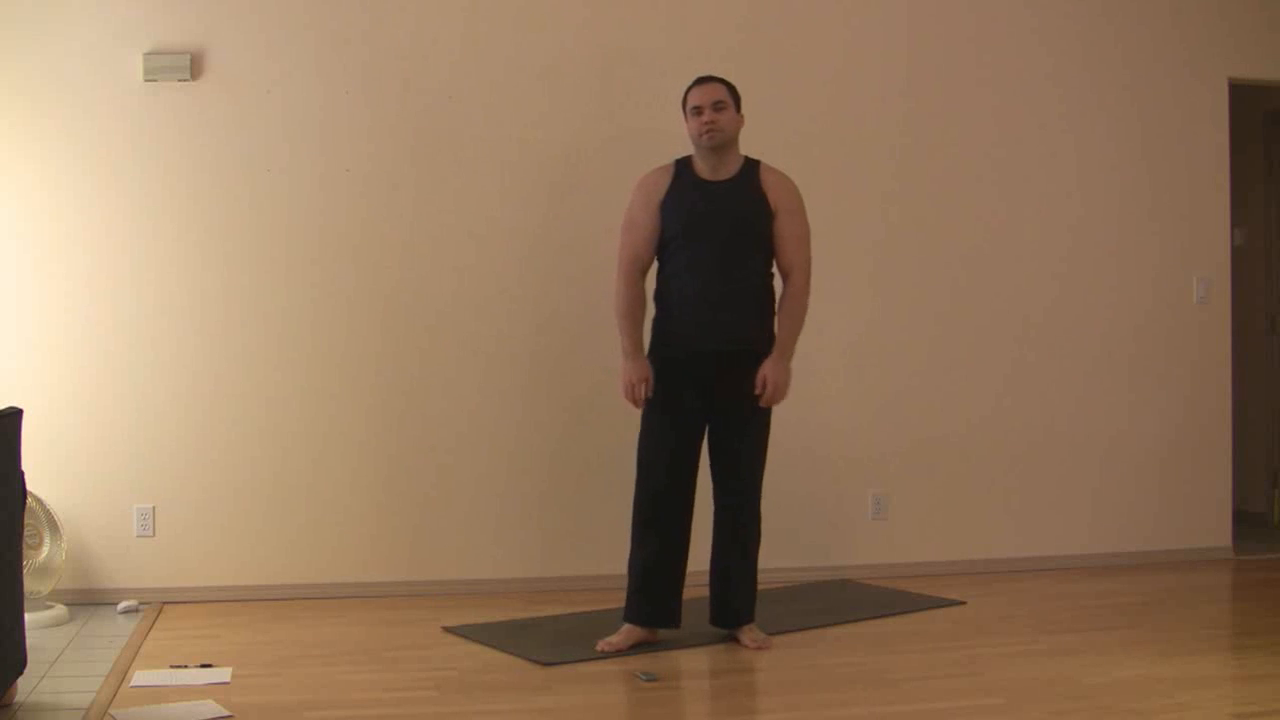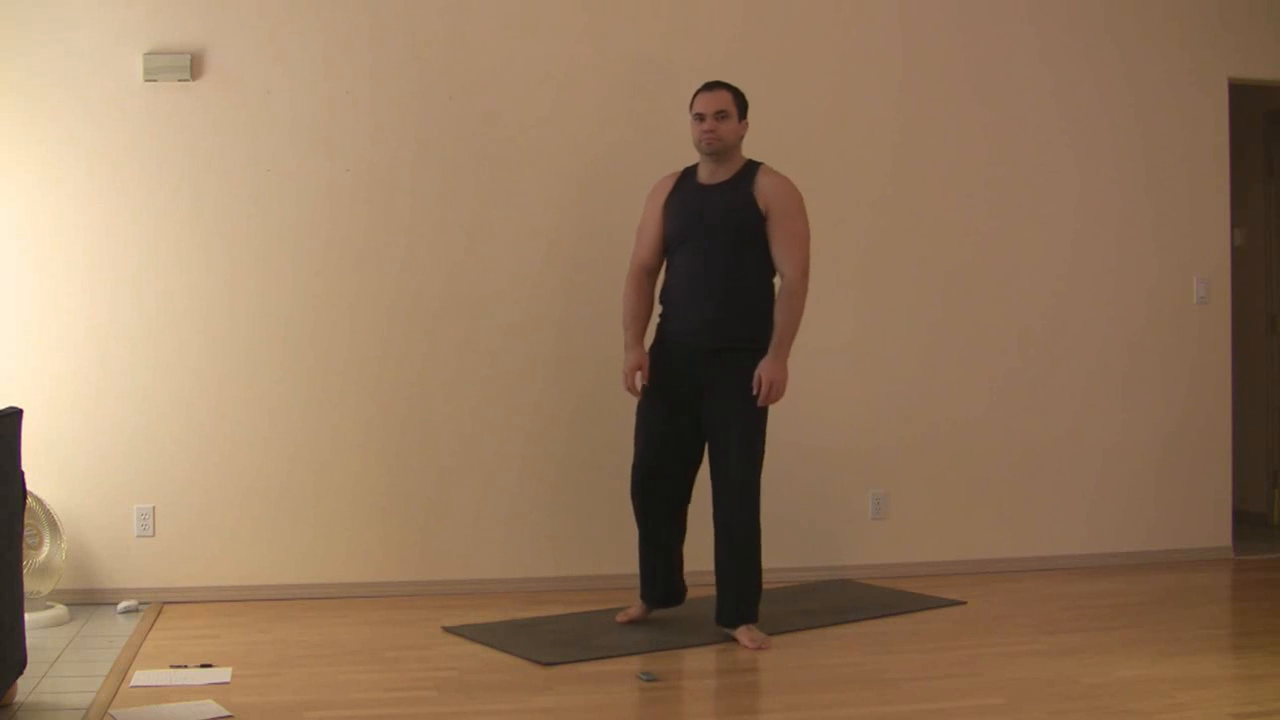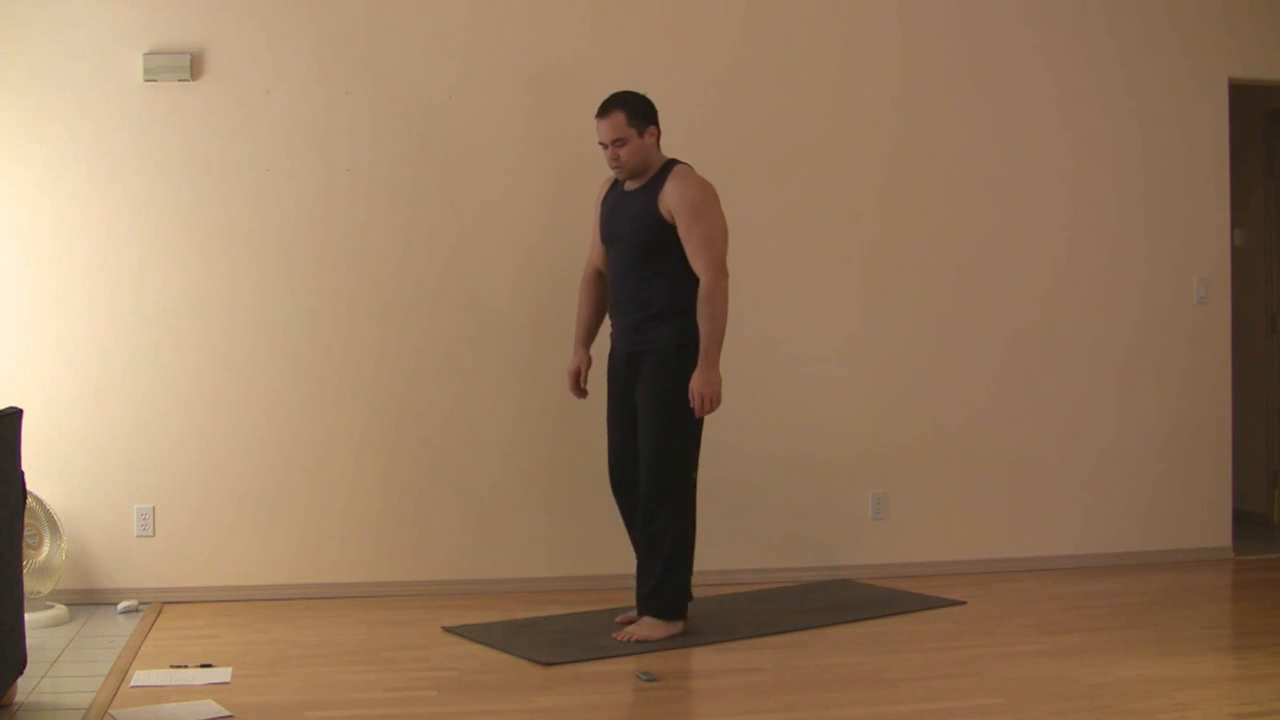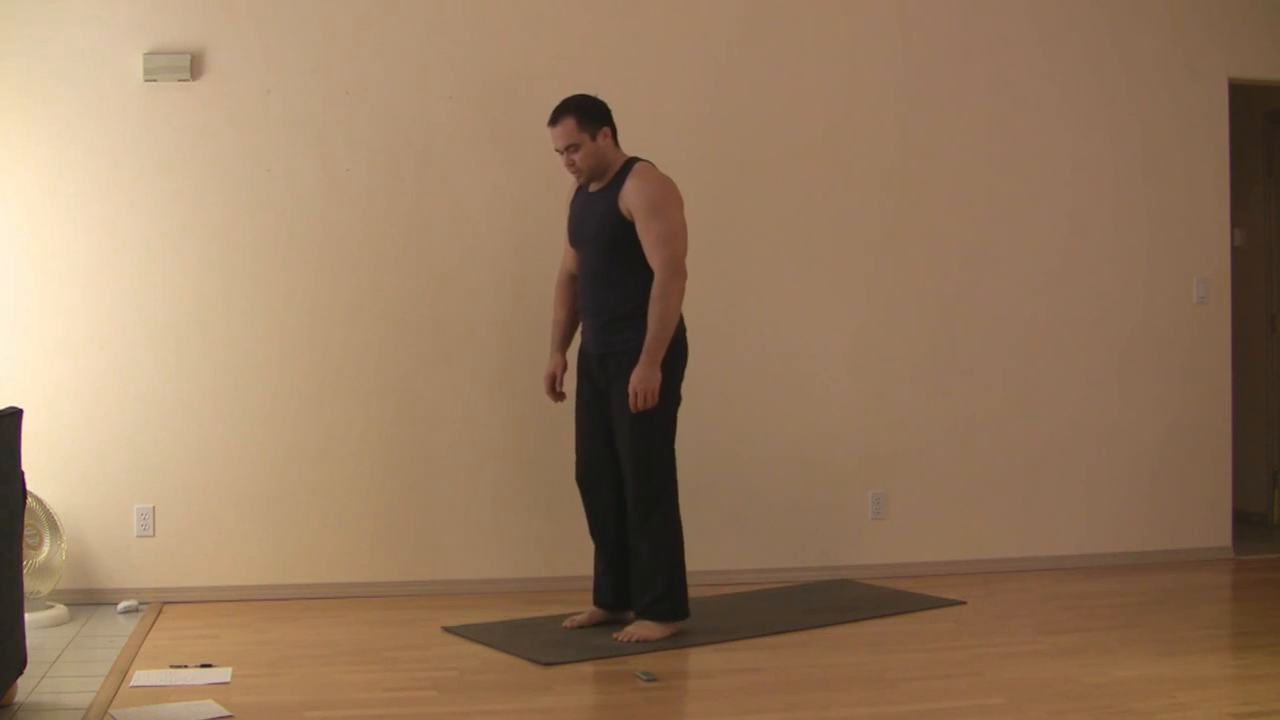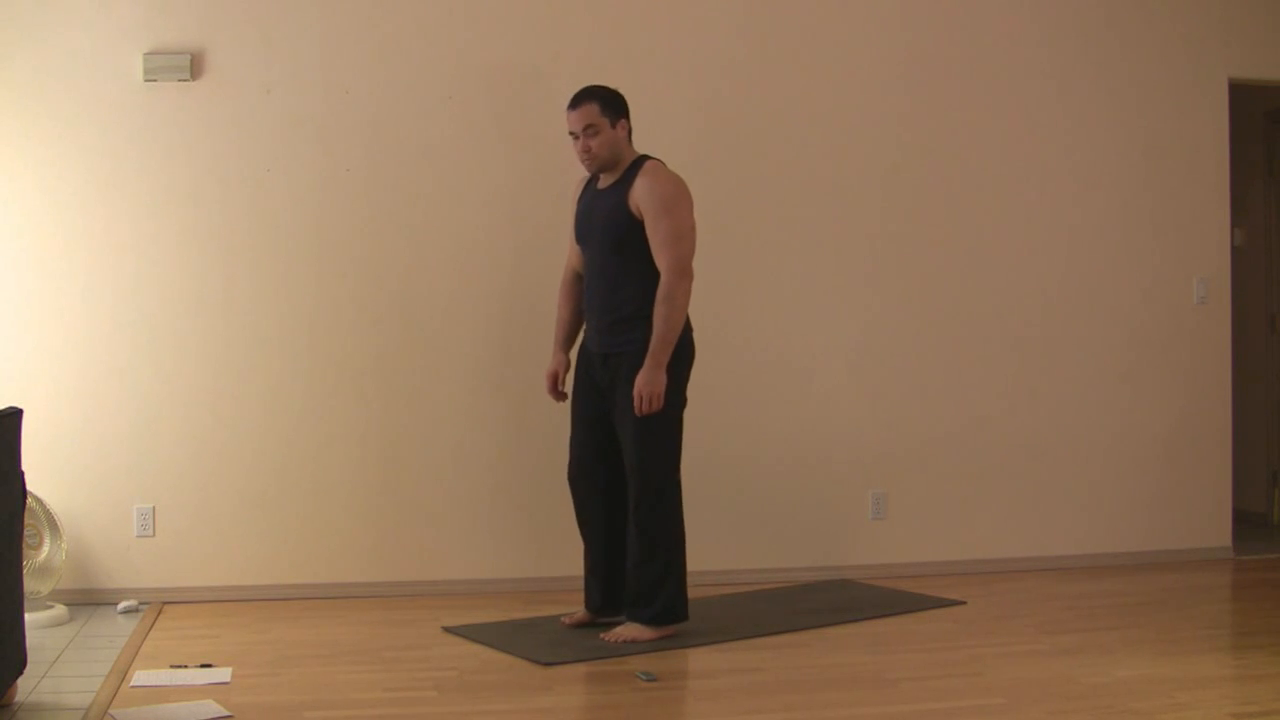
dt=1s
person 1, frame 1
left shoulder: (774, 188)
right shoulder: (658, 185)
left elbow: (796, 278)
right elbow: (630, 273)
left wrist: (781, 356)
right wrist: (632, 355)
left hip: (747, 363)
right hip: (674, 361)
left knee: (740, 491)
right knee: (659, 487)
left ankle: (738, 614)
right ankle: (646, 615)
person 1, frame 2
left shoulder: (771, 189)
right shoulder: (668, 190)
left elbow: (794, 277)
right elbow: (642, 271)
left wrist: (777, 355)
right wrist: (633, 345)
left hip: (740, 360)
right hip: (672, 355)
left knee: (736, 488)
right knee: (653, 477)
left ankle: (739, 613)
right ankle: (658, 591)
person 1, frame 3
left shoulder: (684, 189)
right shoulder: (609, 193)
left elbow: (713, 277)
right elbow: (597, 273)
left wrist: (708, 364)
right wrist: (581, 346)
left hip: (674, 353)
right hip: (626, 352)
left knee: (663, 479)
right knee: (627, 477)
left ankle: (665, 609)
right ankle: (660, 594)
person 1, frame 4
left shoulder: (645, 186)
right shoulder: (581, 193)
left elbow: (669, 274)
right elbow: (570, 276)
left wrist: (651, 362)
right wrist: (558, 350)
left hip: (643, 356)
right hip: (596, 354)
left knee: (646, 479)
right knee: (596, 477)
left ankle: (662, 608)
right ankle: (614, 597)
person 1, frame 5
left shoulder: (655, 185)
right shoulder: (588, 189)
left elbow: (675, 277)
left wrist: (656, 365)
right wrist: (561, 349)
left hip: (646, 358)
right hip: (597, 355)
left knee: (648, 483)
right knee: (589, 475)
left ankle: (657, 612)
right ankle: (605, 599)
